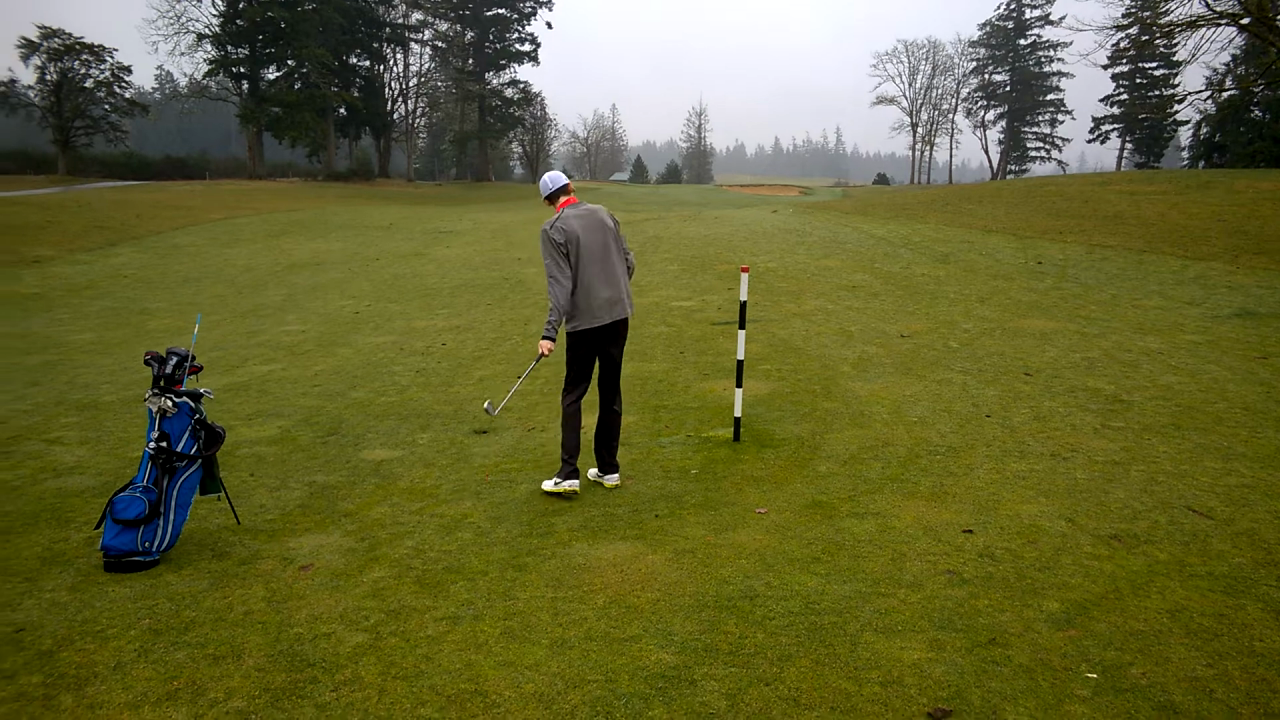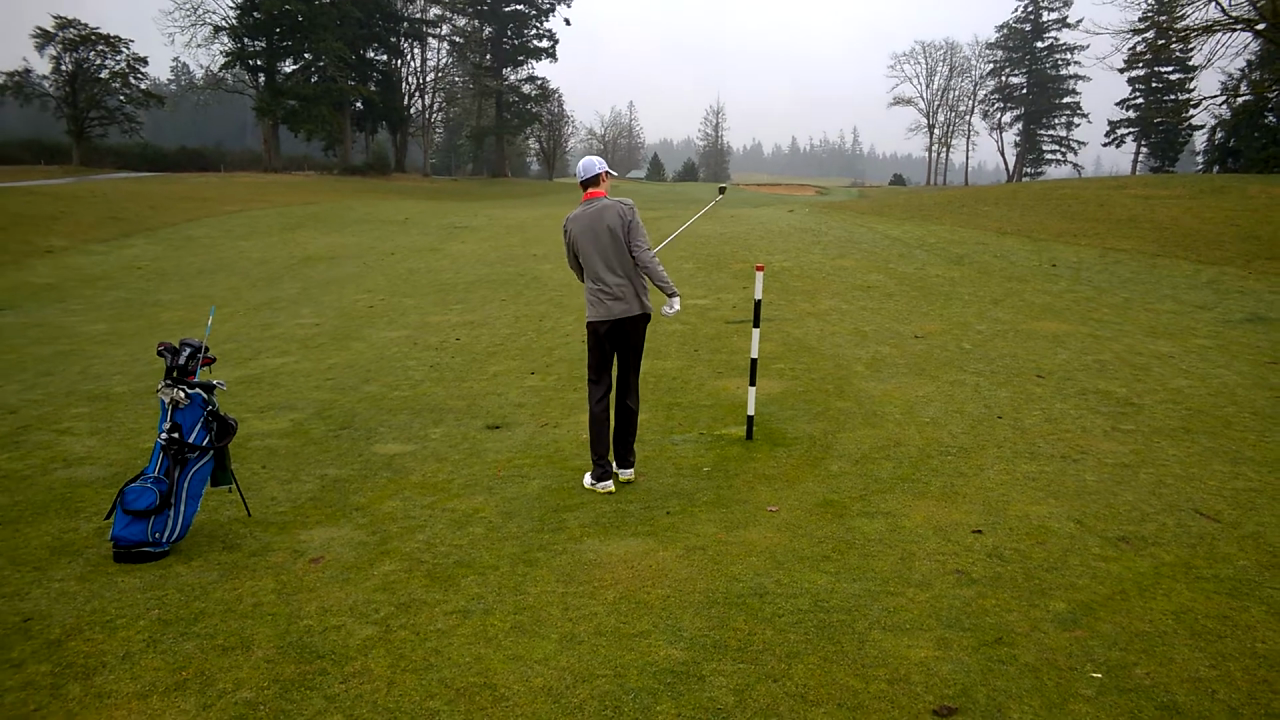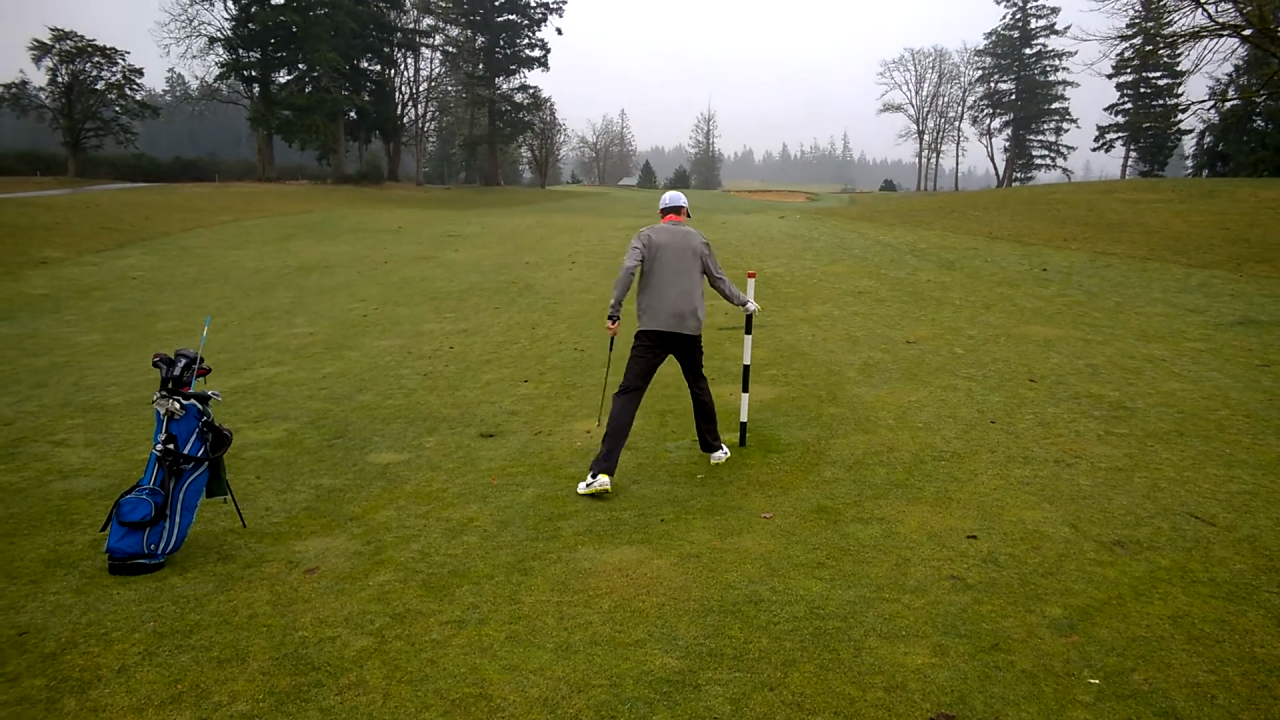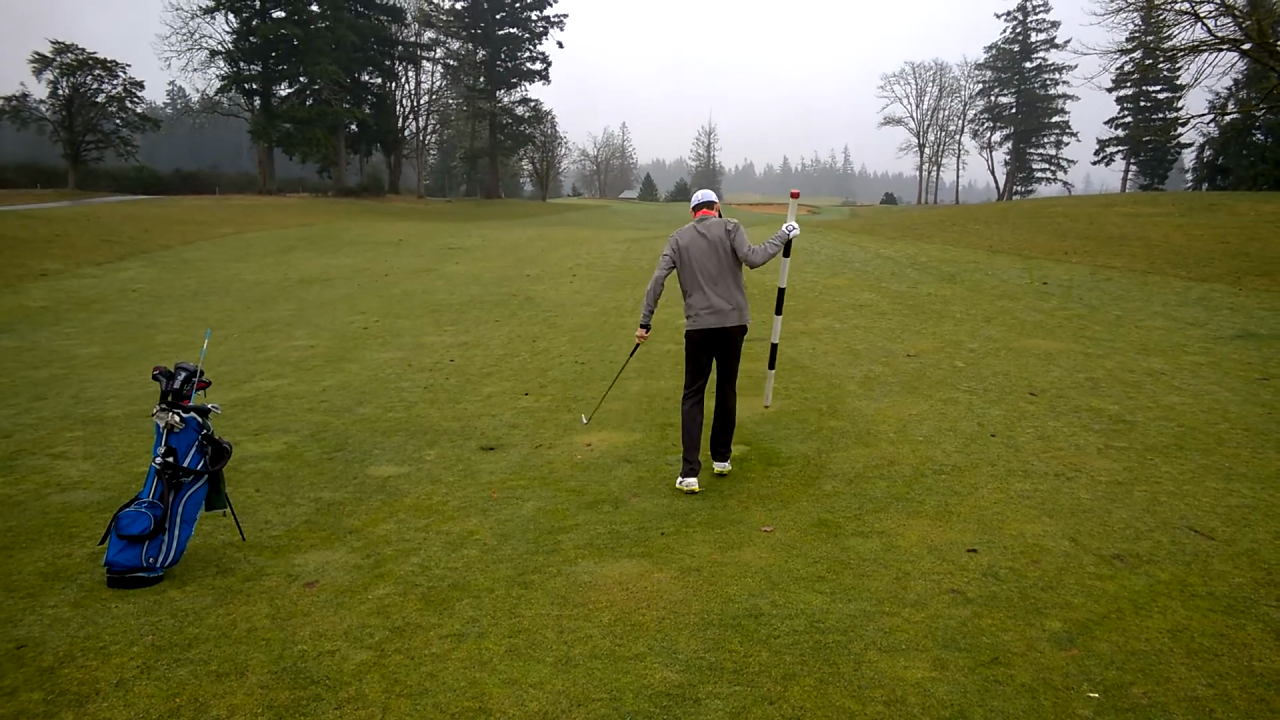
dt=0.7s
person 1, frame 1
left shoulder: (553, 229)
right shoulder: (603, 213)
left elbow: (560, 284)
right elbow: (628, 261)
left wrist: (550, 332)
left hip: (584, 322)
right hip: (618, 315)
left knee: (573, 395)
right knee: (610, 392)
left ankle: (569, 473)
right ankle: (608, 468)
person 1, frame 2
left shoulder: (571, 223)
right shoulder: (623, 208)
right elbow: (643, 255)
right wrist: (671, 292)
left hip: (599, 315)
right hip: (634, 310)
left knee: (599, 392)
right knee: (628, 387)
left ankle: (601, 474)
right ankle: (625, 462)
person 1, frame 3
left shoulder: (647, 234)
right shoulder: (698, 239)
left elbow: (628, 268)
right elbow: (719, 280)
left wrist: (613, 312)
right wrist: (744, 302)
left hip: (653, 328)
right hip: (689, 328)
left knee: (627, 395)
right knee: (698, 383)
left ankle: (602, 472)
right ankle: (714, 447)
person 1, frame 4
left shoulder: (678, 237)
right shoulder: (729, 226)
left elbow: (658, 279)
right elbow: (752, 258)
left wrist: (645, 322)
right wrist: (783, 236)
left hip: (698, 325)
right hip: (732, 322)
left knee: (693, 395)
right knee: (726, 389)
left ankle: (689, 473)
right ankle: (721, 457)
